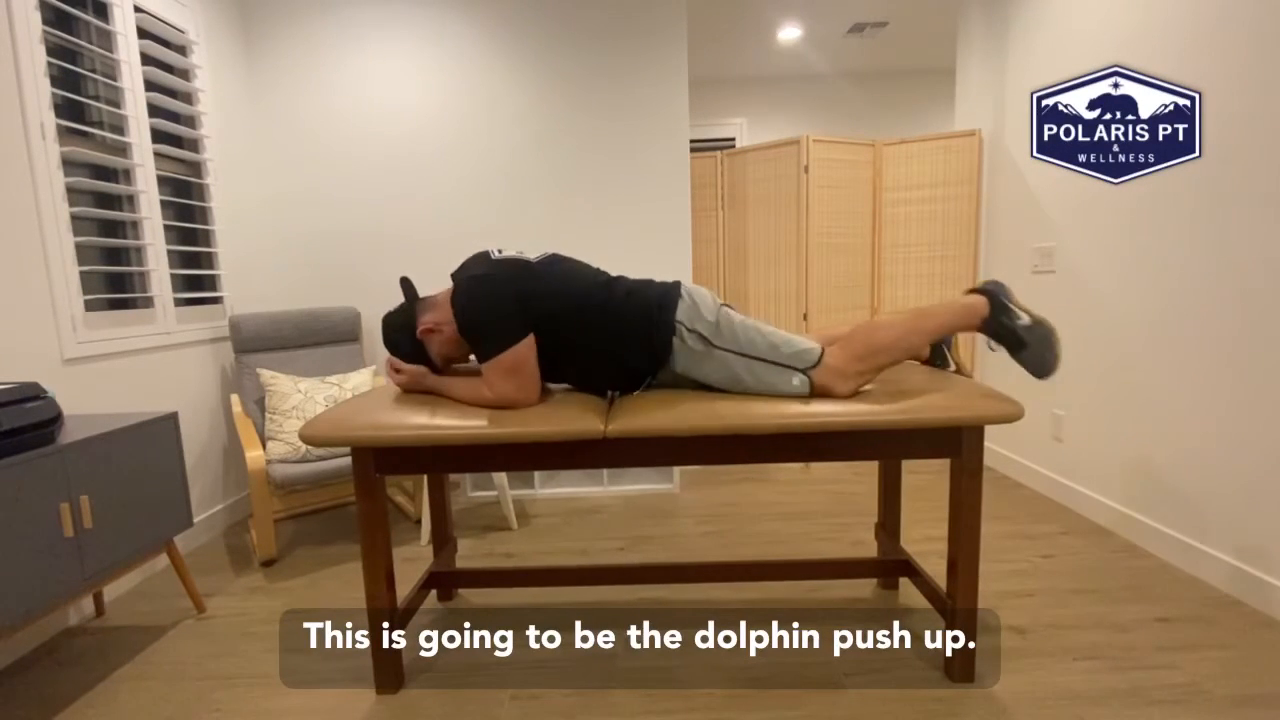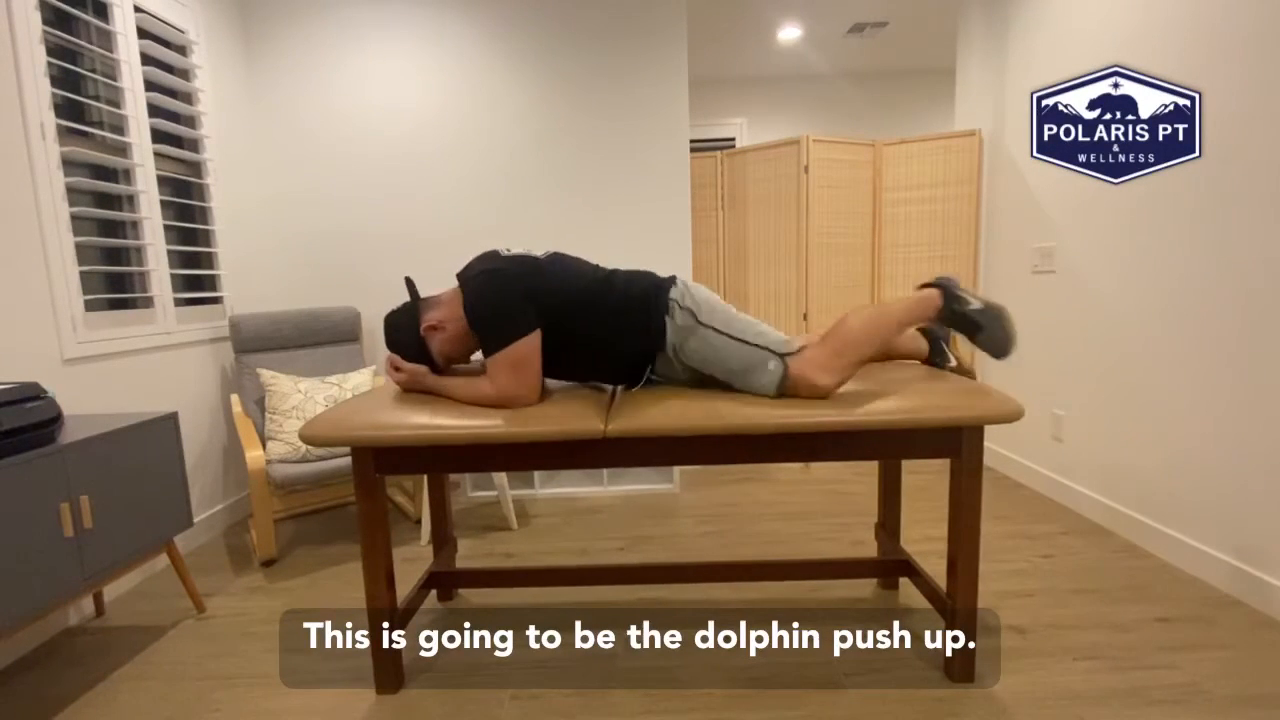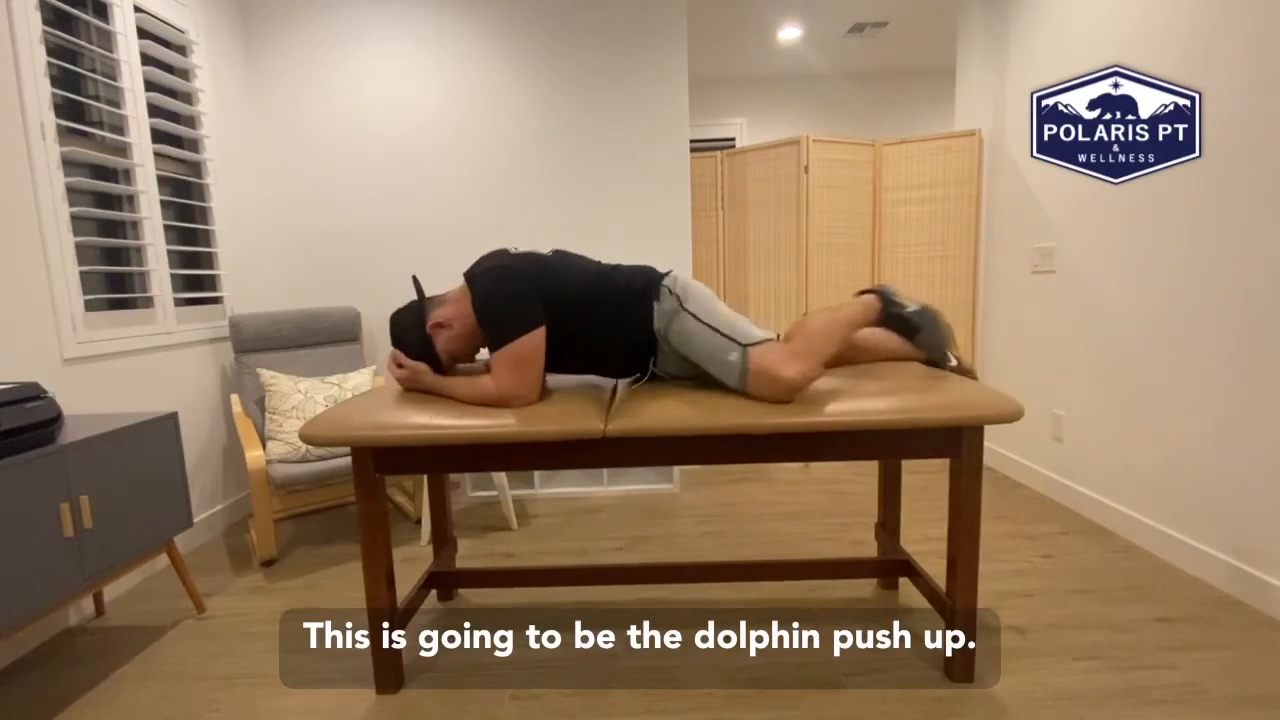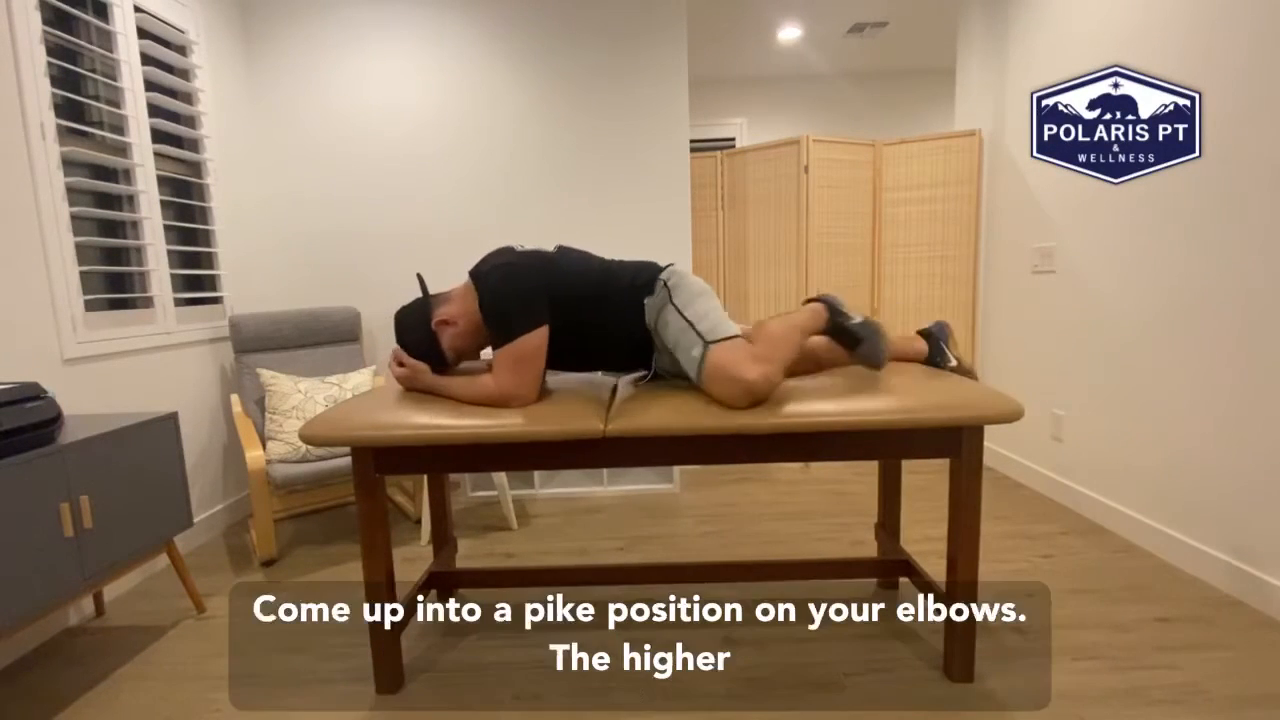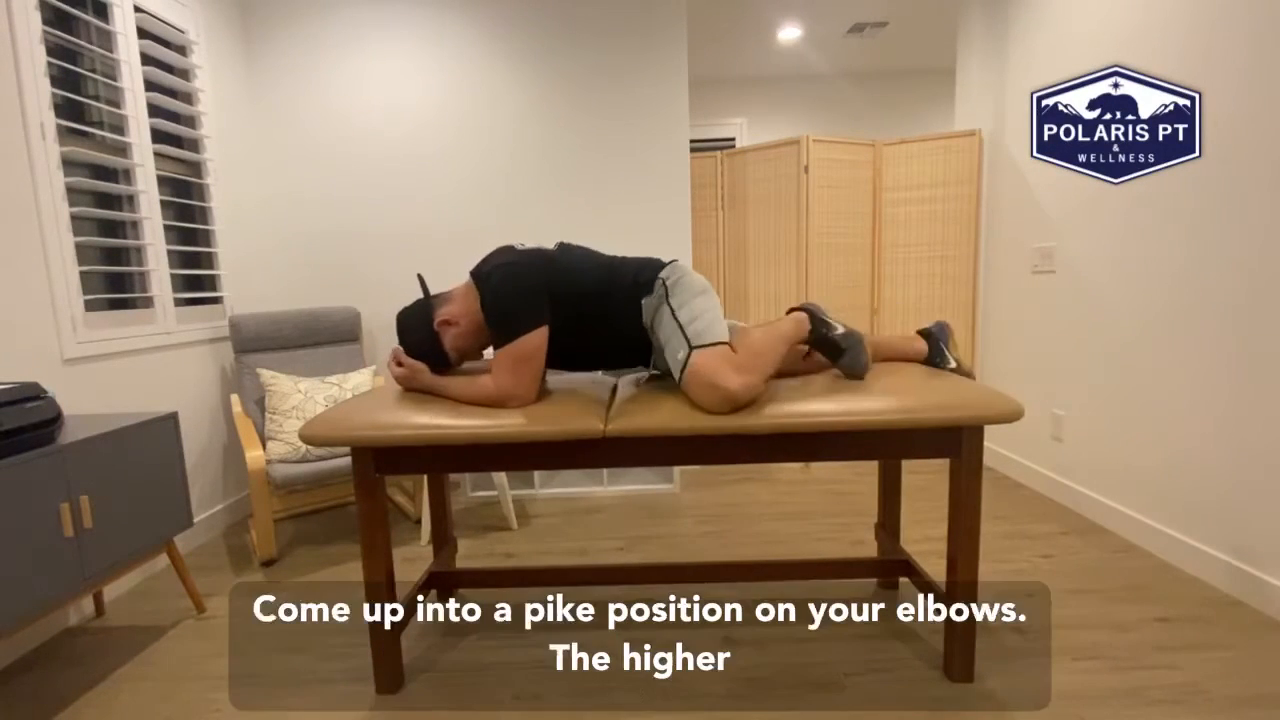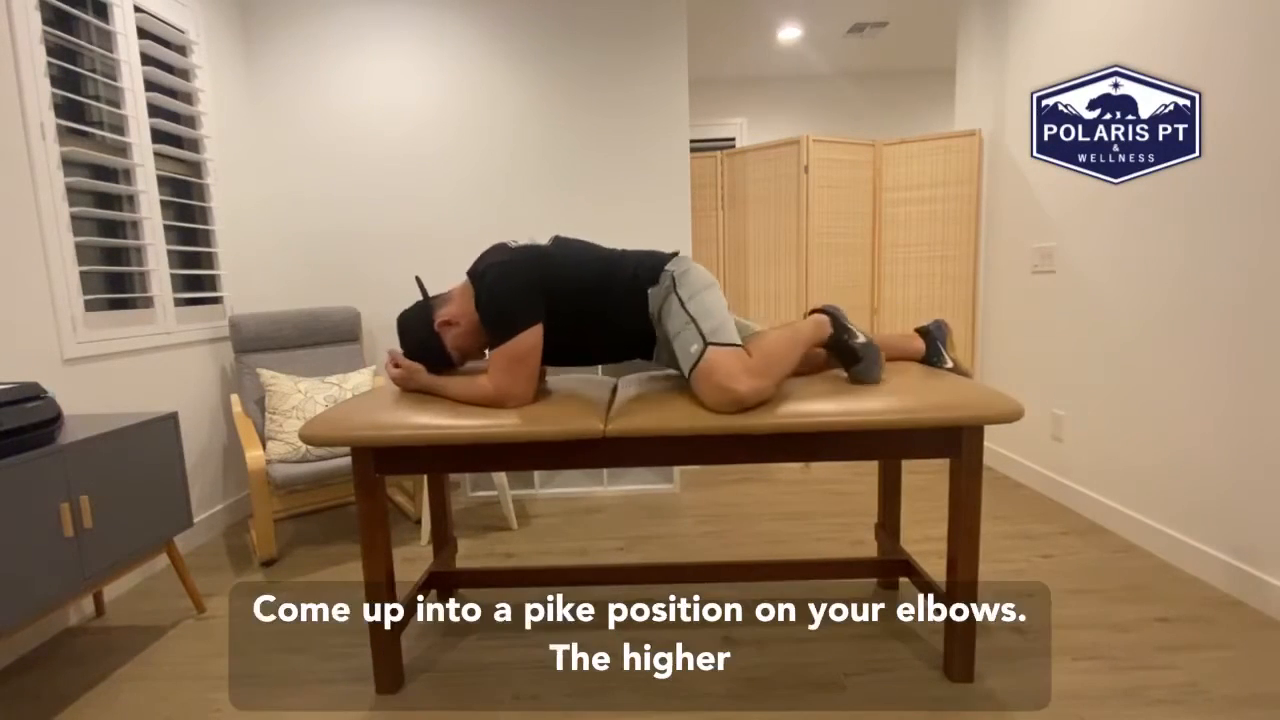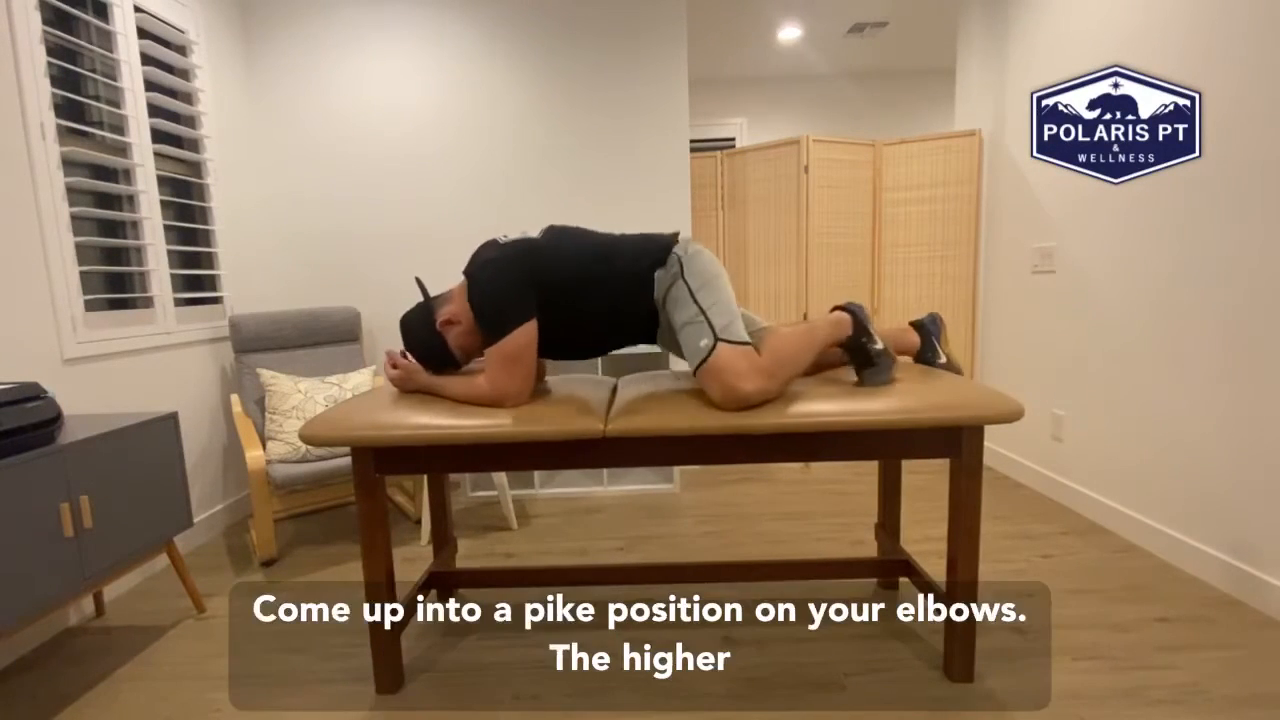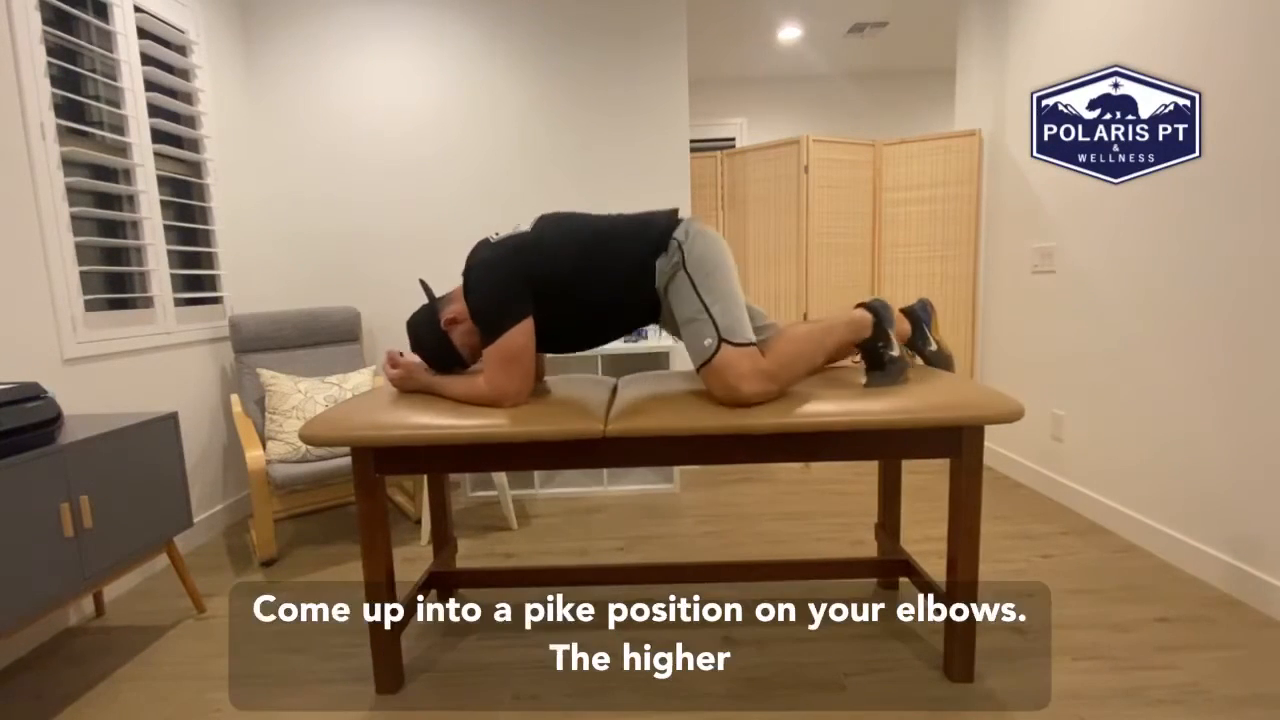
dt=0.1s
person 1, frame 1
left shoulder: (482, 295)
right shoulder: (490, 281)
left elbow: (516, 393)
right elbow: (524, 370)
left wrist: (430, 382)
right wrist: (442, 377)
left hip: (684, 331)
right hip: (667, 340)
left knee: (838, 374)
right knee: (811, 353)
left ankle: (979, 309)
right ankle: (927, 344)
person 1, frame 2
left shoulder: (490, 291)
right shoulder: (490, 283)
left elbow: (517, 390)
right elbow: (525, 369)
left wrist: (428, 383)
right wrist: (451, 377)
left hip: (670, 316)
right hip: (655, 338)
left knee: (815, 373)
right knee: (807, 357)
left ankle: (934, 302)
right ankle: (924, 346)
person 1, frame 3
left shoulder: (502, 286)
right shoulder: (490, 287)
left elbow: (517, 390)
right elbow: (519, 372)
left wrist: (430, 383)
right wrist: (435, 376)
left hip: (668, 304)
right hip: (660, 347)
left knee: (783, 376)
right knee: (797, 355)
left ankle: (868, 306)
right ankle: (923, 346)
person 1, frame 4
left shoulder: (506, 285)
right shoulder: (494, 285)
left elbow: (517, 390)
right elbow: (522, 372)
left wrist: (430, 383)
right wrist: (436, 375)
left hip: (664, 299)
right hip: (659, 349)
left knee: (744, 381)
right knee: (802, 358)
left ankle: (817, 313)
right ankle: (924, 347)
person 1, frame 5
left shoulder: (506, 284)
right shoulder: (496, 287)
left elbow: (516, 390)
right elbow: (526, 373)
left wrist: (430, 382)
right wrist: (439, 374)
left hip: (666, 294)
right hip: (657, 335)
left knee: (725, 387)
right knee: (800, 359)
left ankle: (799, 322)
right ankle: (924, 343)
person 1, frame 6
left shoulder: (501, 284)
right shoulder: (495, 281)
left elbow: (513, 390)
right elbow: (527, 373)
left wrist: (428, 382)
right wrist: (434, 373)
left hip: (669, 287)
right hip: (657, 317)
left knee: (733, 389)
right knee: (804, 358)
left ankle: (821, 324)
right ankle: (922, 343)
person 1, frame 7
left shoulder: (493, 281)
right shoulder: (500, 276)
left elbow: (510, 389)
right elbow: (527, 370)
left wrist: (427, 382)
right wrist: (436, 373)
left hip: (676, 270)
right hip: (666, 288)
left knee: (742, 385)
right knee: (787, 357)
left ankle: (842, 324)
right ankle: (915, 338)
person 1, frame 8
left shoulder: (490, 281)
right shoulder: (499, 274)
left elbow: (509, 389)
right elbow: (529, 370)
left wrist: (426, 381)
right wrist: (441, 373)
left hip: (678, 253)
right hip: (668, 267)
left knee: (743, 384)
right knee: (781, 354)
left ankle: (867, 323)
right ankle: (905, 327)
